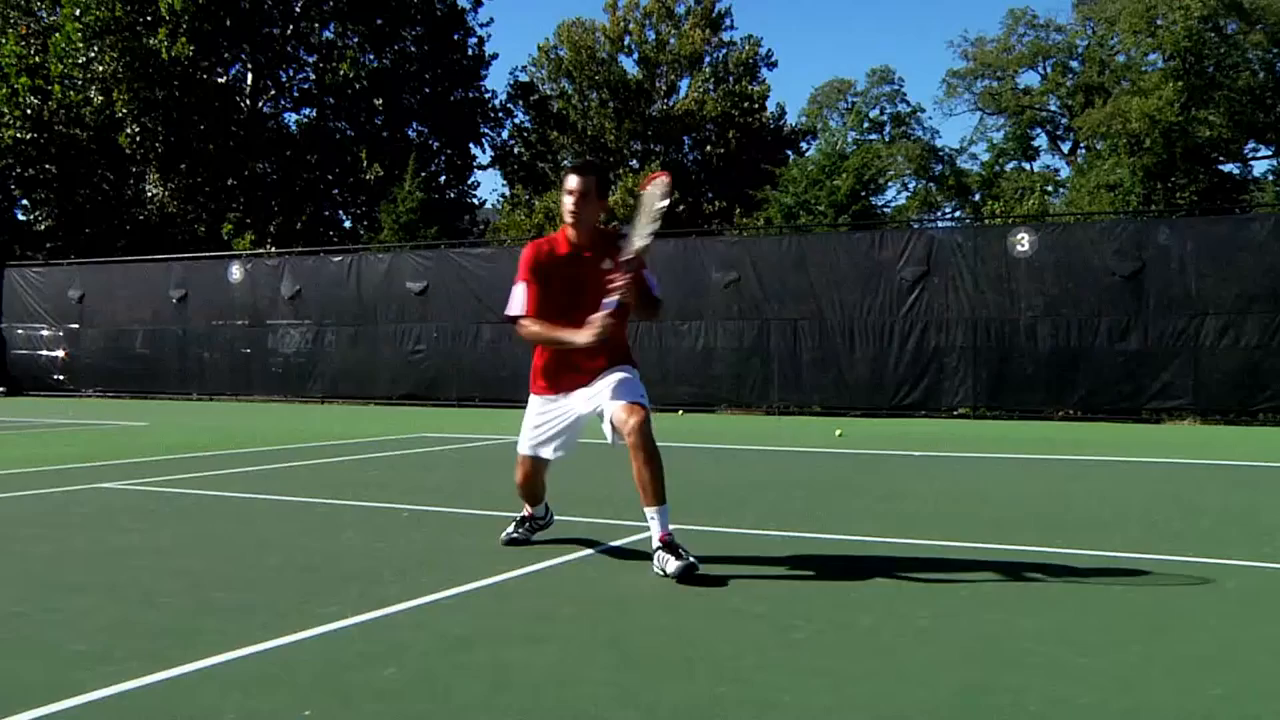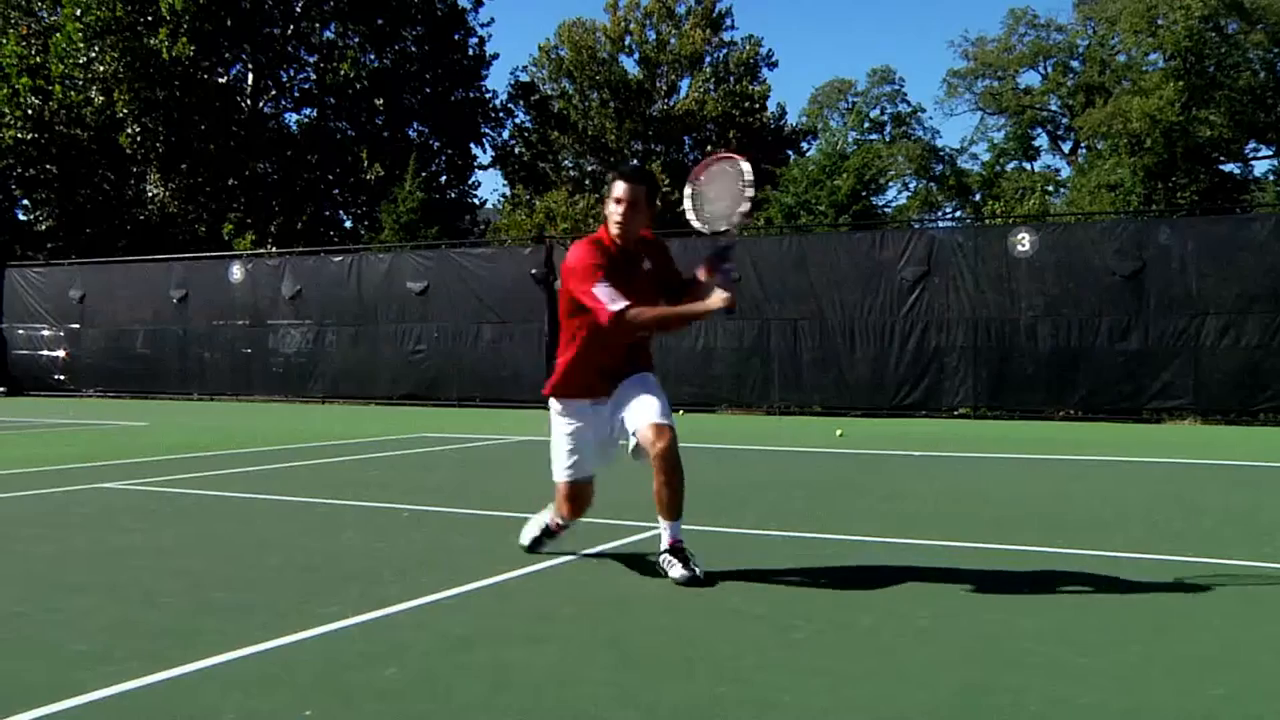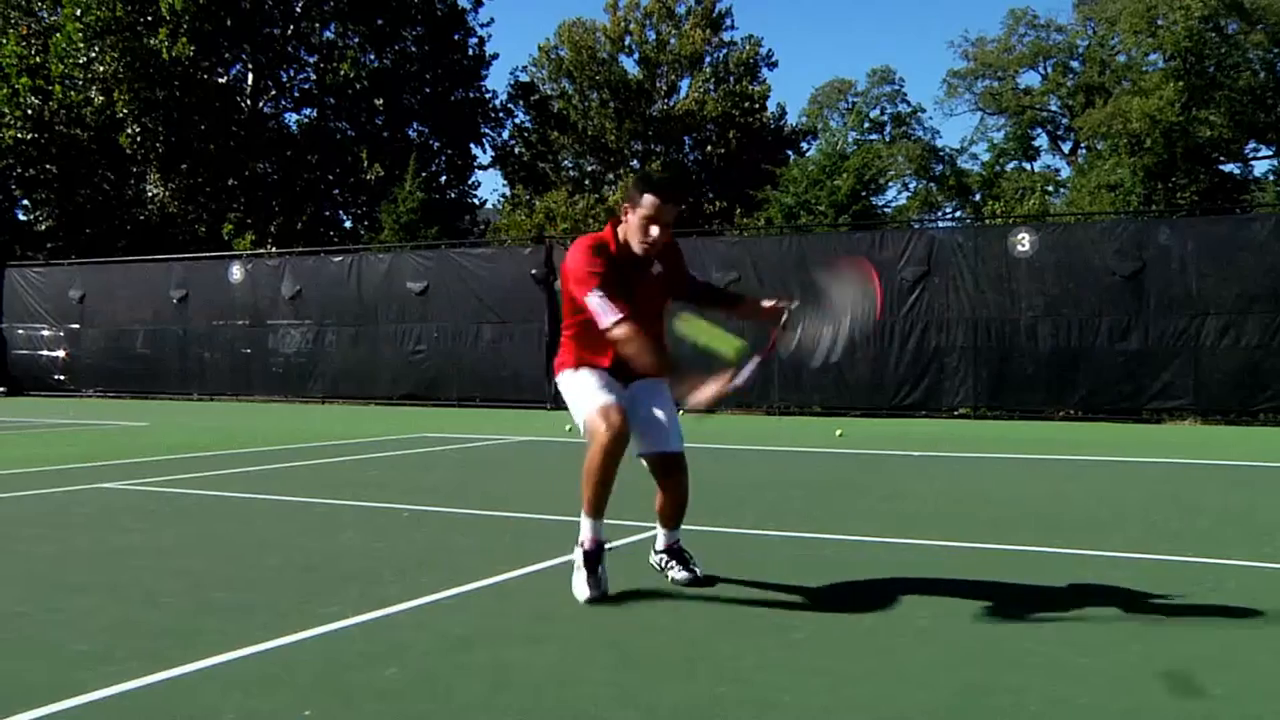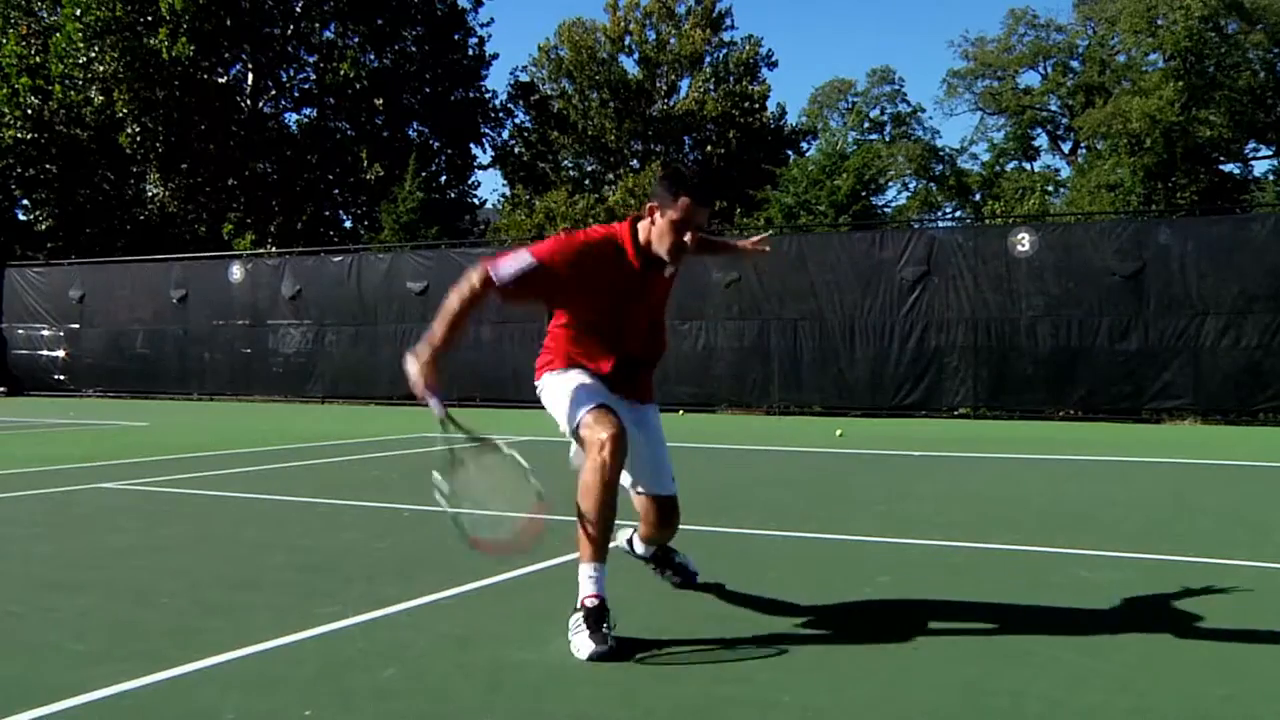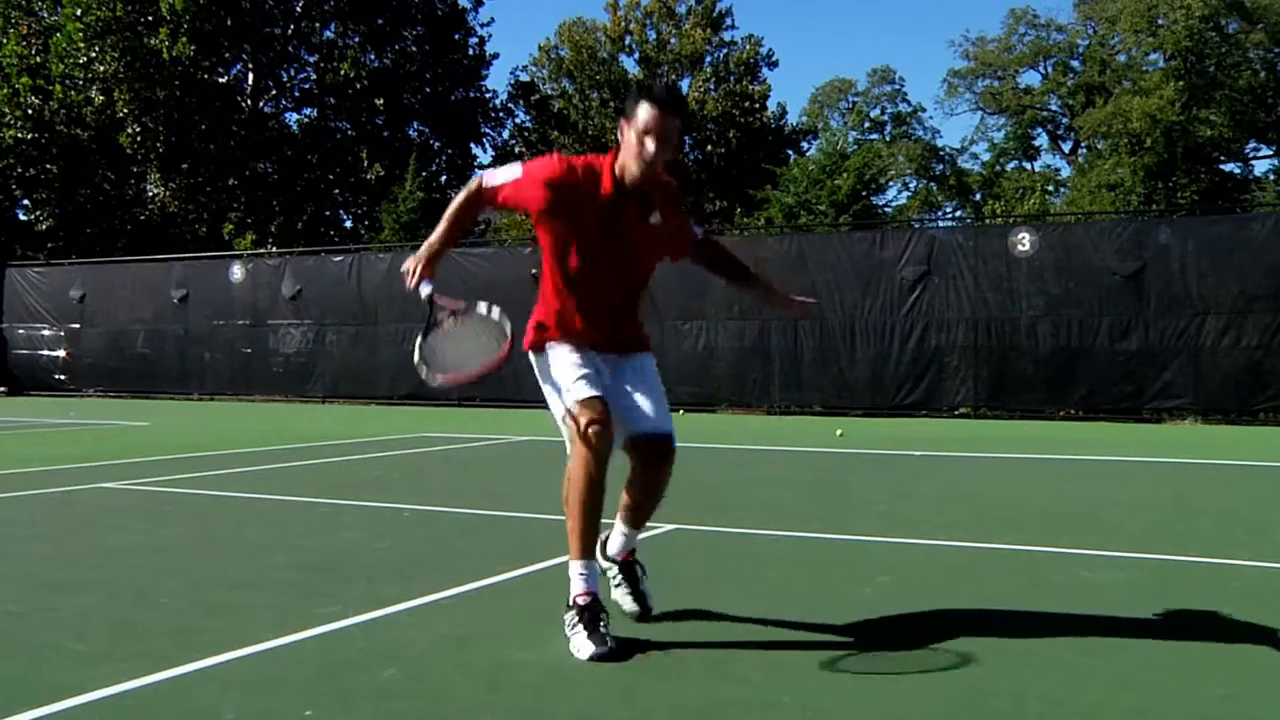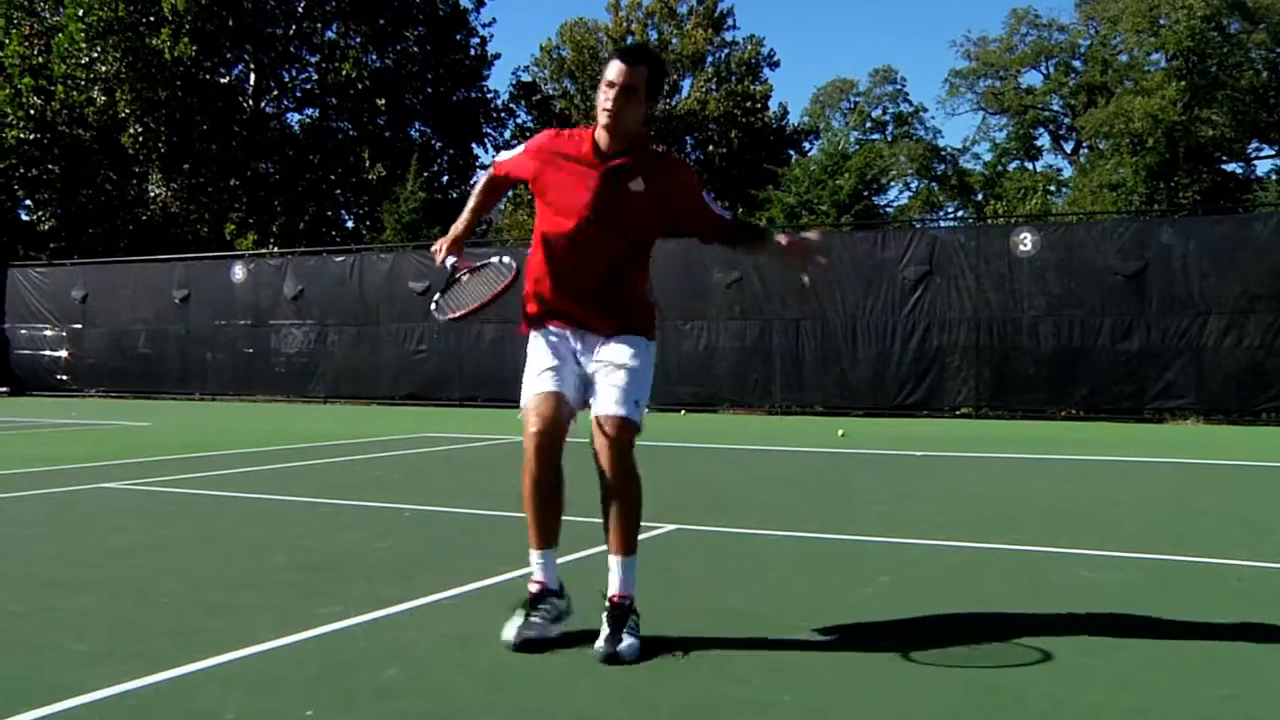
dt=0.2s
person 1, frame 1
left shoulder: (622, 247)
right shoulder: (536, 255)
left elbow: (648, 307)
right elbow: (525, 325)
left wrist: (632, 294)
right wrist: (577, 337)
left hip: (609, 372)
right hip: (553, 383)
left knee: (636, 422)
right knee: (526, 477)
left ankle: (663, 541)
right ankle: (535, 513)
person 1, frame 2
left shoulder: (653, 247)
right shoulder: (581, 256)
left elbow: (671, 304)
right elbow: (629, 319)
left wrist: (706, 278)
right wrist: (705, 305)
left hip: (630, 377)
right hip: (575, 388)
left knee: (661, 440)
right knee: (574, 506)
left ankle: (672, 547)
right ankle: (555, 517)
person 1, frame 3
left shoulder: (664, 249)
right shoulder: (587, 257)
left elbow: (697, 292)
right elbow: (623, 334)
left wrist: (755, 308)
right wrist: (688, 388)
left hip: (642, 376)
right hip: (589, 368)
left knee: (670, 468)
right knee: (612, 425)
left ankle: (666, 549)
right ankle: (589, 547)
person 1, frame 4
left shoulder: (665, 248)
right shoulder: (585, 249)
right elbow: (480, 278)
left wrist: (730, 247)
right wrist: (431, 347)
left hip: (633, 389)
right hip: (574, 376)
left knee: (663, 516)
right knee: (608, 437)
left ankle: (645, 543)
right ankle: (589, 604)
person 1, frame 5
left shoulder: (666, 203)
right shoulder: (559, 177)
left elbow: (704, 251)
right elbow: (477, 191)
left wrist: (766, 290)
right wrist: (431, 250)
left hip: (625, 351)
right hip: (561, 343)
left knee: (657, 455)
right knee: (593, 434)
left ankle: (621, 547)
right ankle: (581, 600)
person 1, frame 6
left shoulder: (666, 171)
right shoulder: (549, 148)
left elbow: (724, 228)
right elbow: (495, 174)
left wrist: (778, 242)
right wrist: (459, 233)
left hip: (622, 332)
right hip: (557, 325)
left knee: (613, 439)
right knee: (541, 428)
left ankle: (621, 600)
right ankle: (544, 589)
